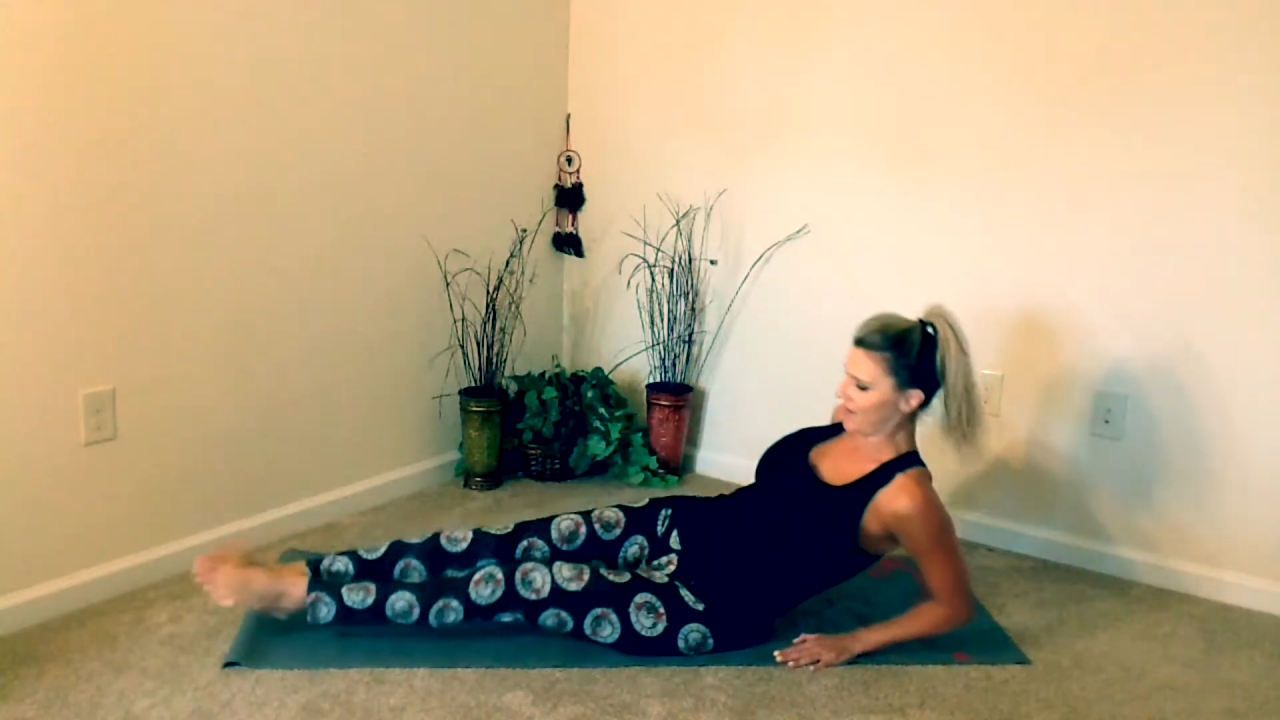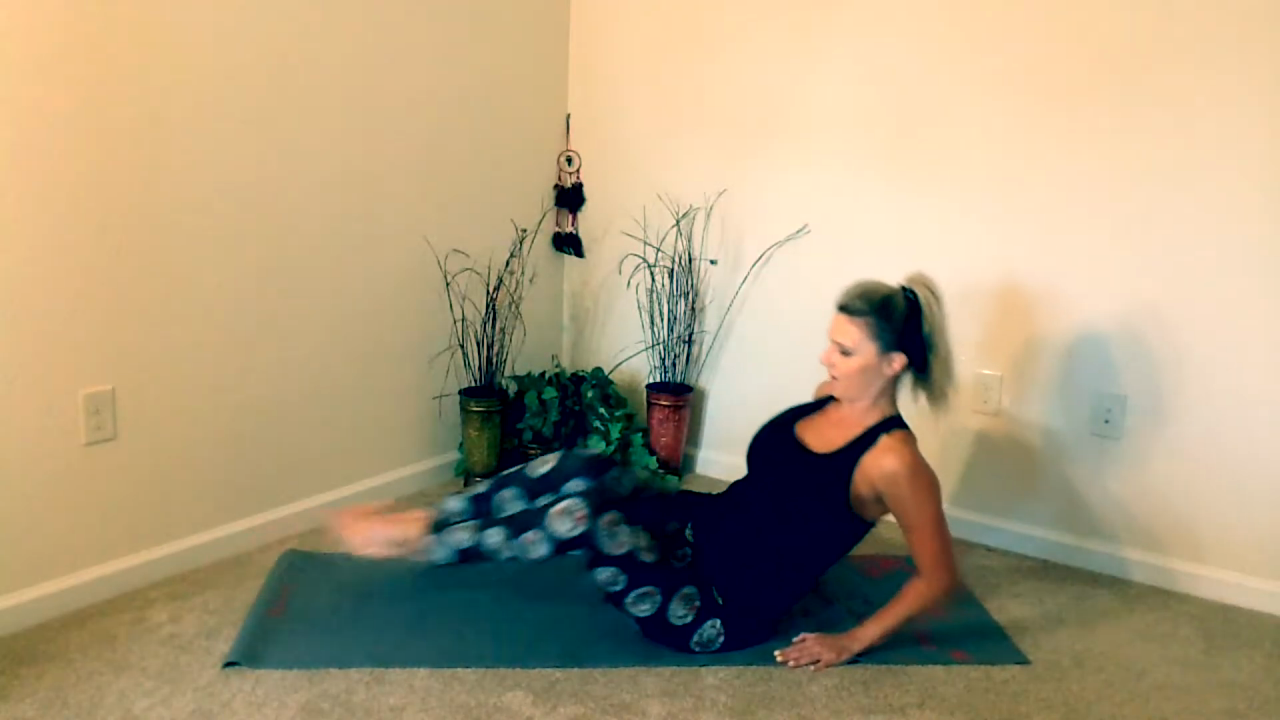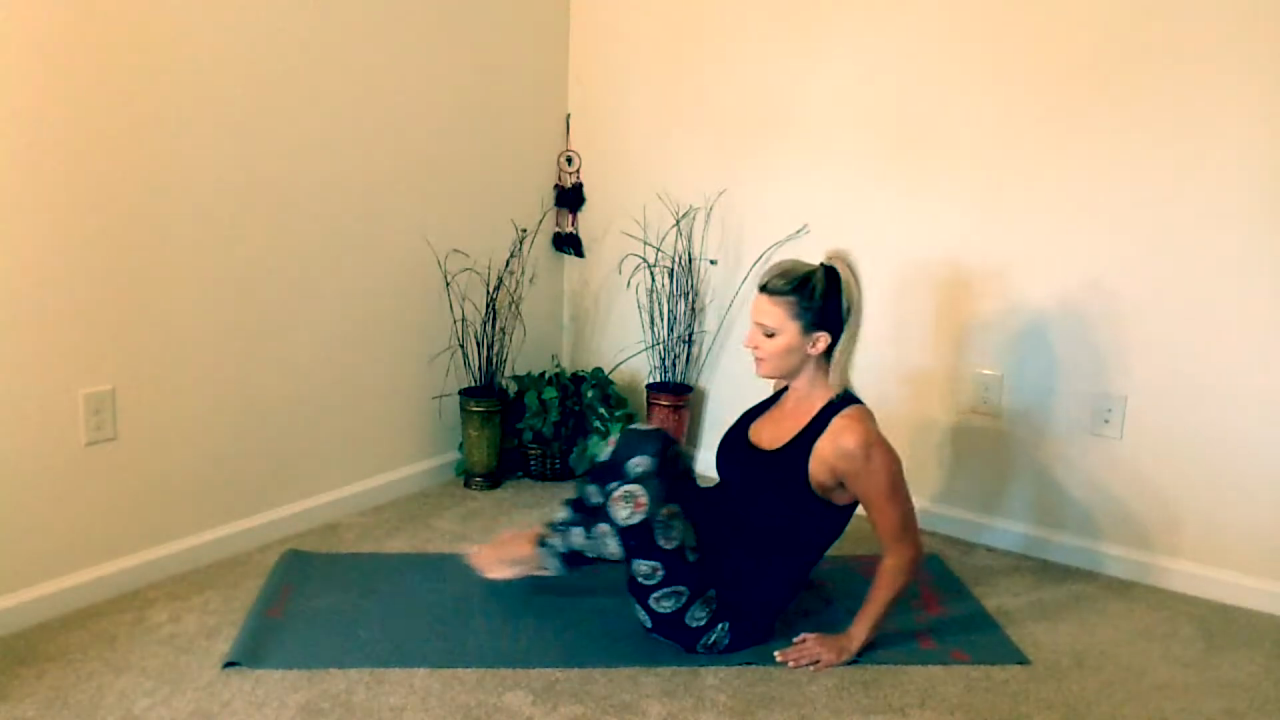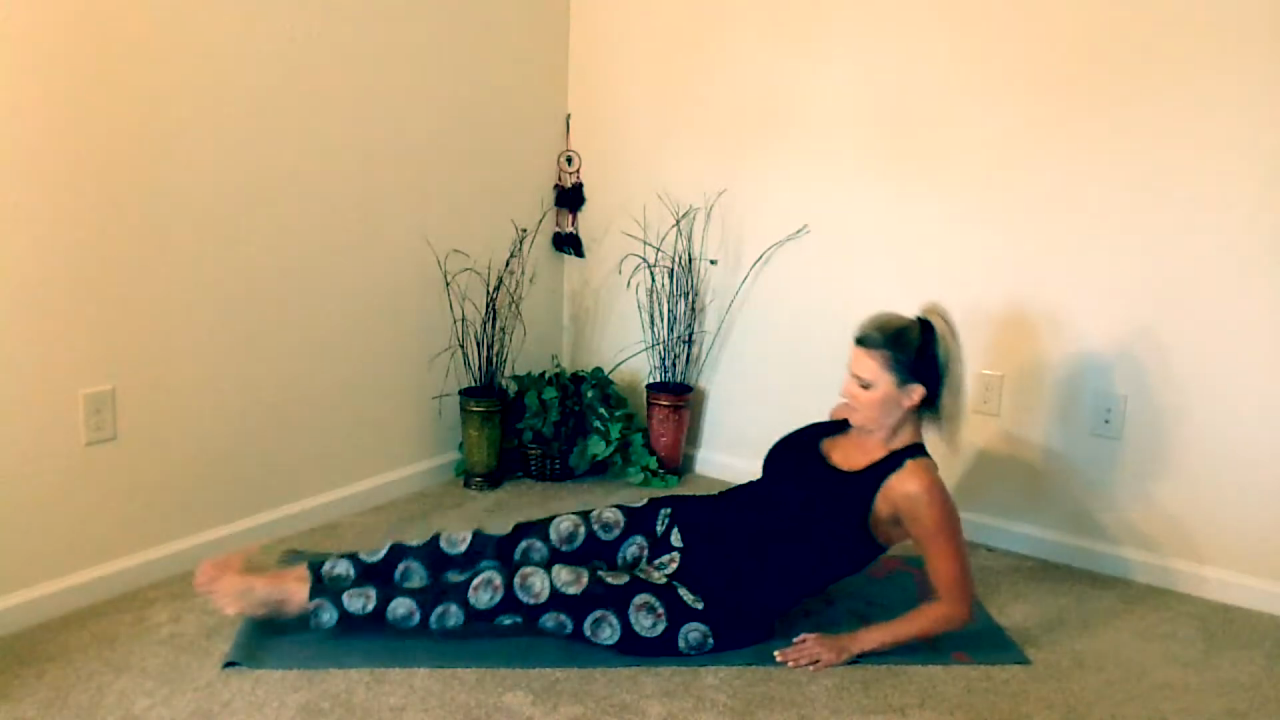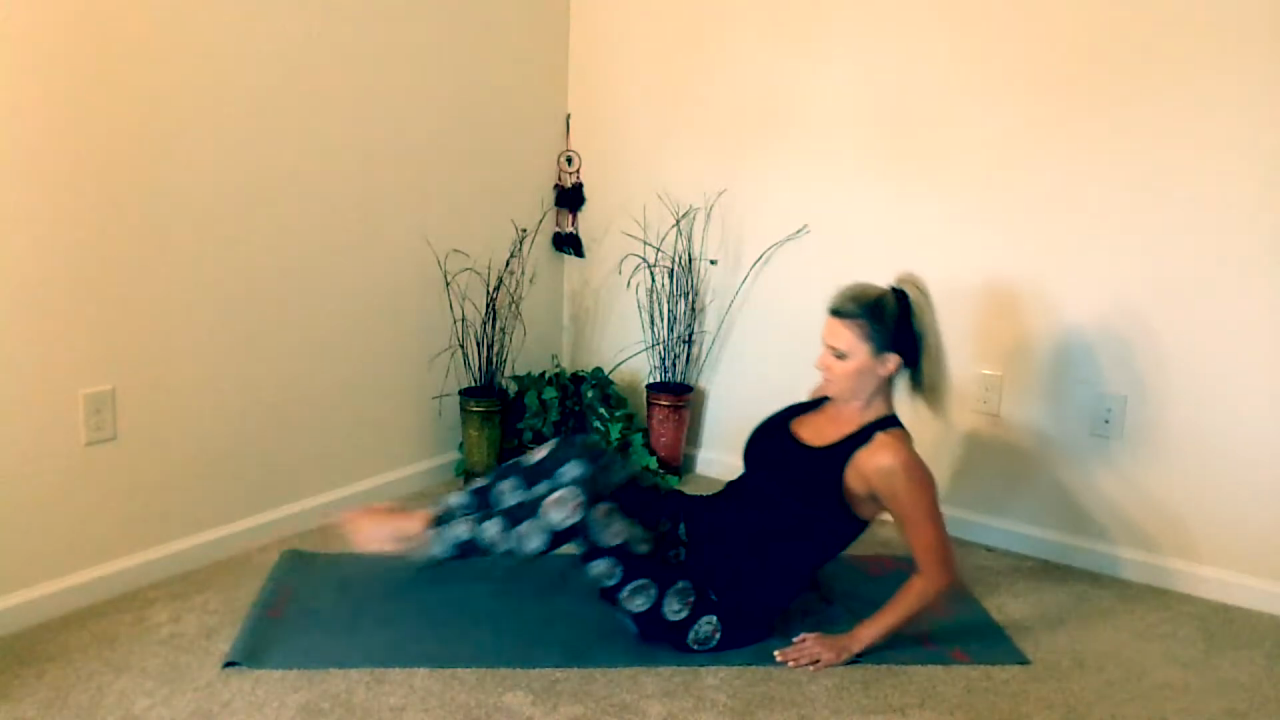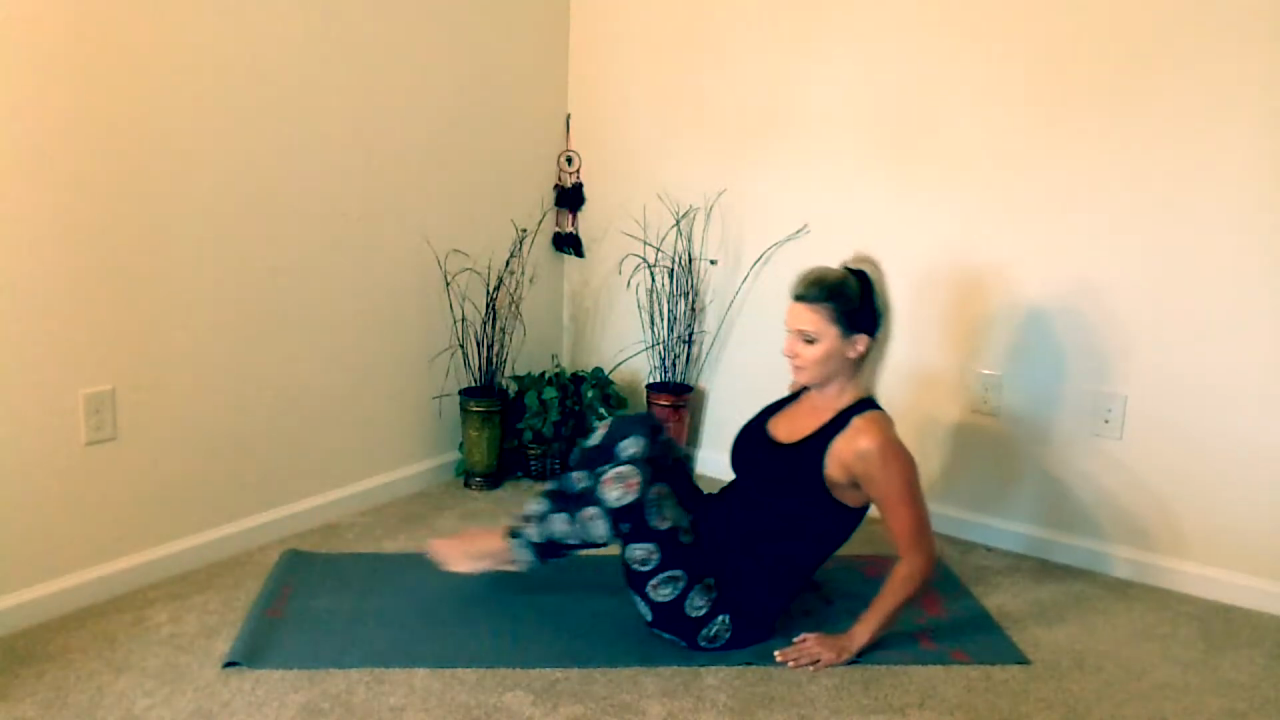
dt=0.4s
person 1, frame 1
left shoulder: (905, 499)
right shoulder: (848, 426)
left elbow: (952, 603)
left wrist: (849, 642)
left hip: (707, 613)
right hip: (680, 529)
left knee: (513, 586)
right knee: (501, 548)
left ankle: (298, 596)
right ankle: (293, 581)
person 1, frame 2
left shoulder: (894, 462)
right shoulder: (832, 398)
left elbow: (938, 577)
left wrist: (851, 644)
left hip: (717, 614)
right hip: (701, 532)
left knee: (577, 510)
right knee: (581, 470)
left ankle: (429, 540)
right ankle: (441, 523)
person 1, frame 3
left shoulder: (850, 437)
right shoulder: (795, 390)
left elbow: (902, 548)
left wrist: (850, 640)
left hip: (717, 614)
left knee: (637, 479)
right knee: (645, 447)
left ankle: (547, 551)
right ankle: (557, 541)
person 1, frame 4
left shoulder: (912, 488)
right shoulder: (847, 420)
left elbow: (955, 603)
left wrist: (850, 642)
left hip: (709, 610)
right hip: (679, 529)
left knee: (515, 590)
right knee: (502, 549)
left ankle: (298, 602)
right ankle: (295, 584)
person 1, frame 5
left shoulder: (886, 458)
right shoulder: (828, 397)
left elbow: (938, 573)
left wrist: (852, 644)
left hip: (707, 615)
right hip: (694, 534)
left knee: (577, 492)
right knee: (576, 463)
left ankle: (433, 536)
right ankle: (442, 523)
person 1, frame 6
left shoulder: (869, 441)
right shoulder: (812, 388)
left elbow: (918, 558)
left wrist: (851, 640)
left hip: (719, 611)
right hip: (715, 532)
left knee: (629, 472)
right knee: (631, 437)
left ankle: (521, 547)
right ankle: (527, 536)
